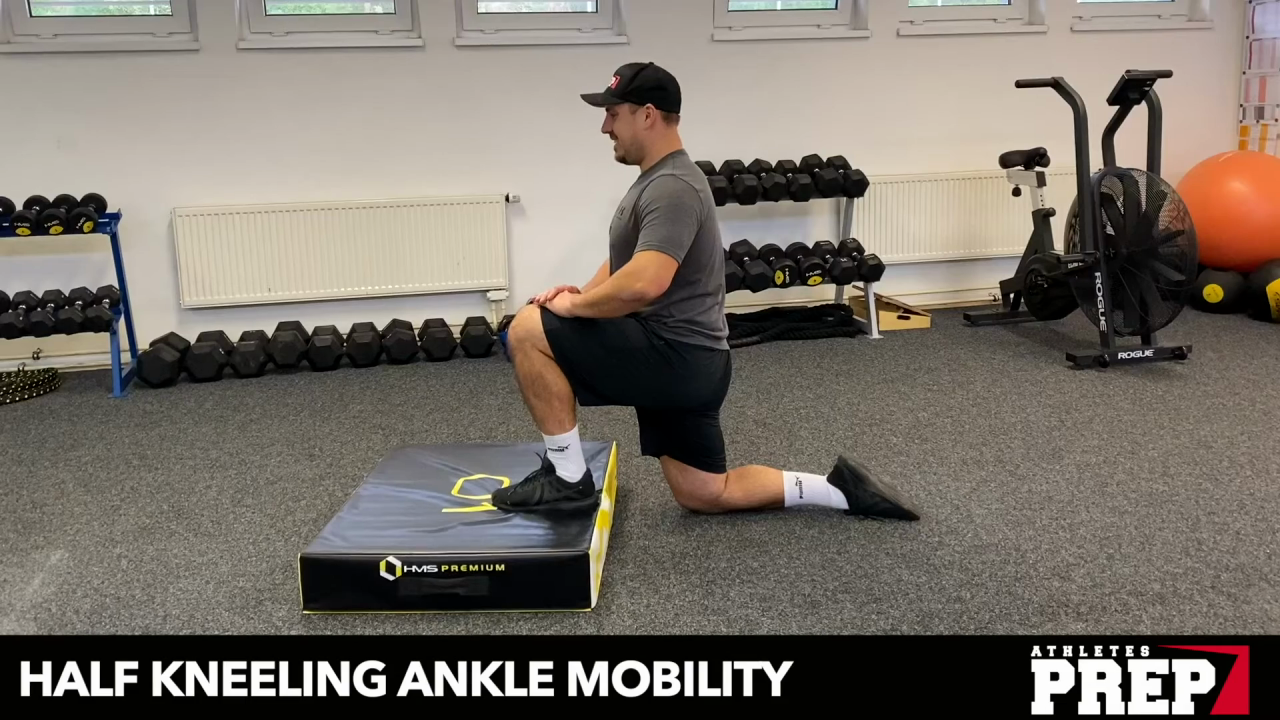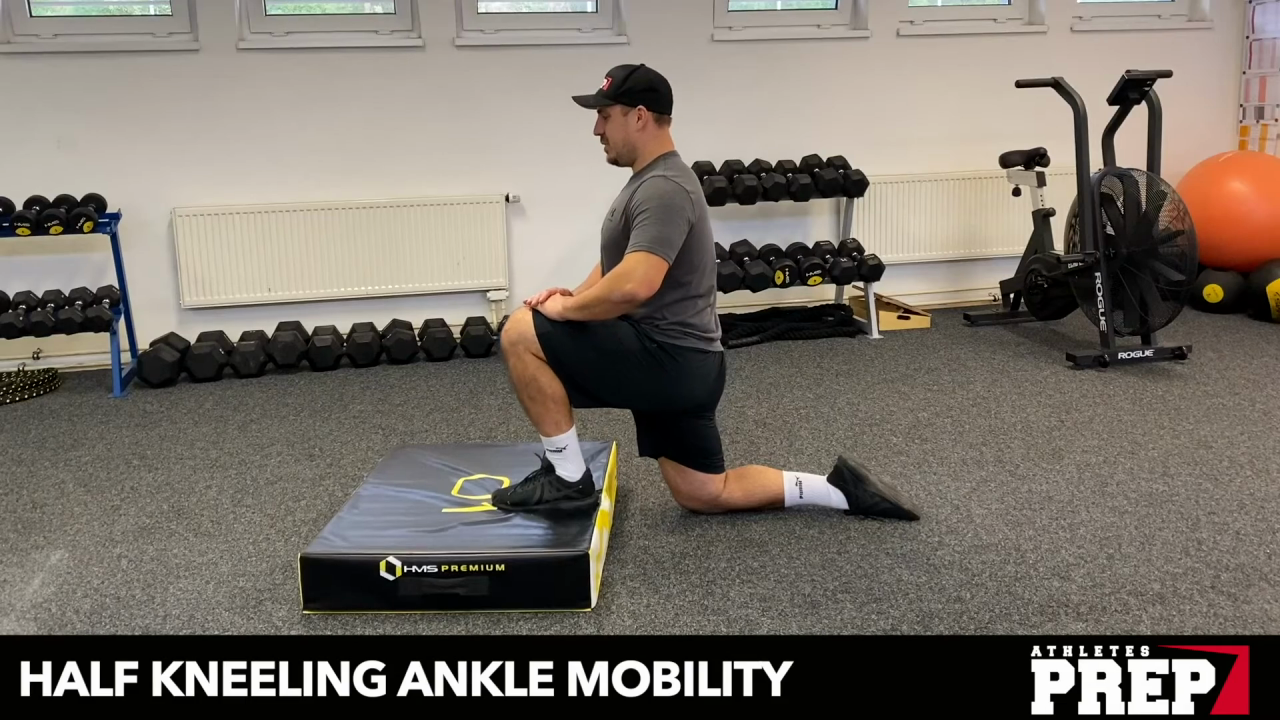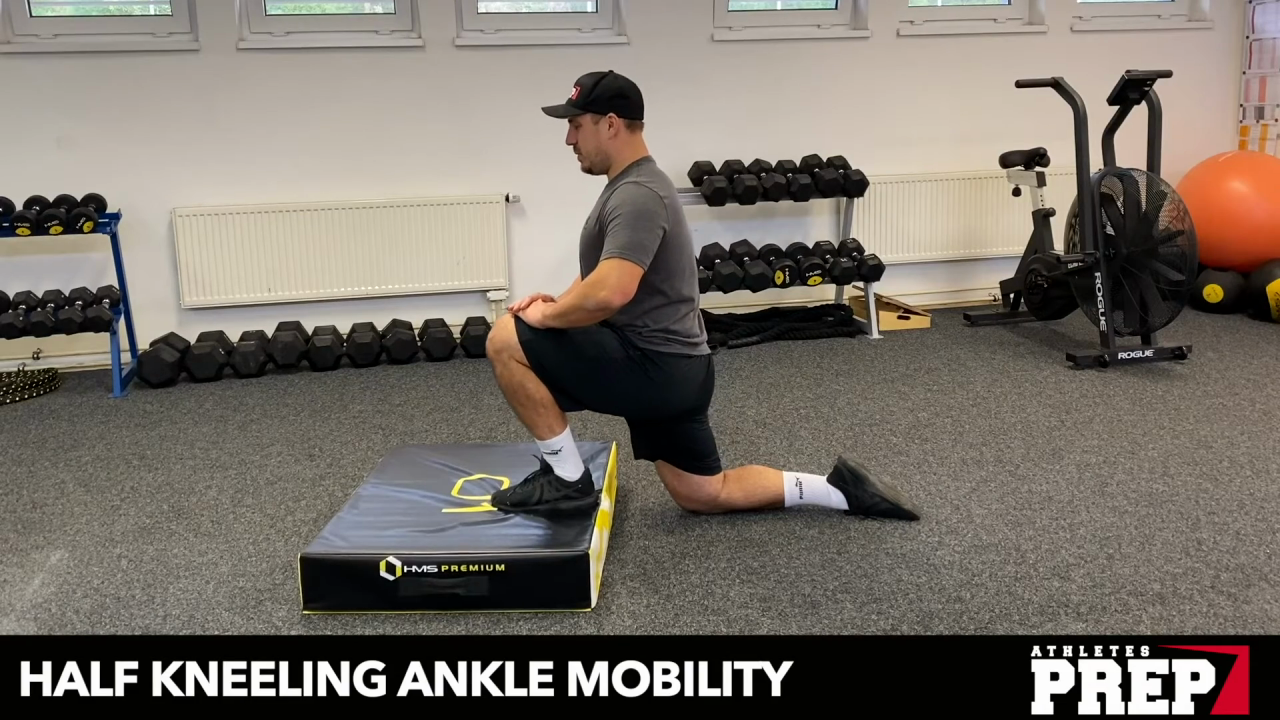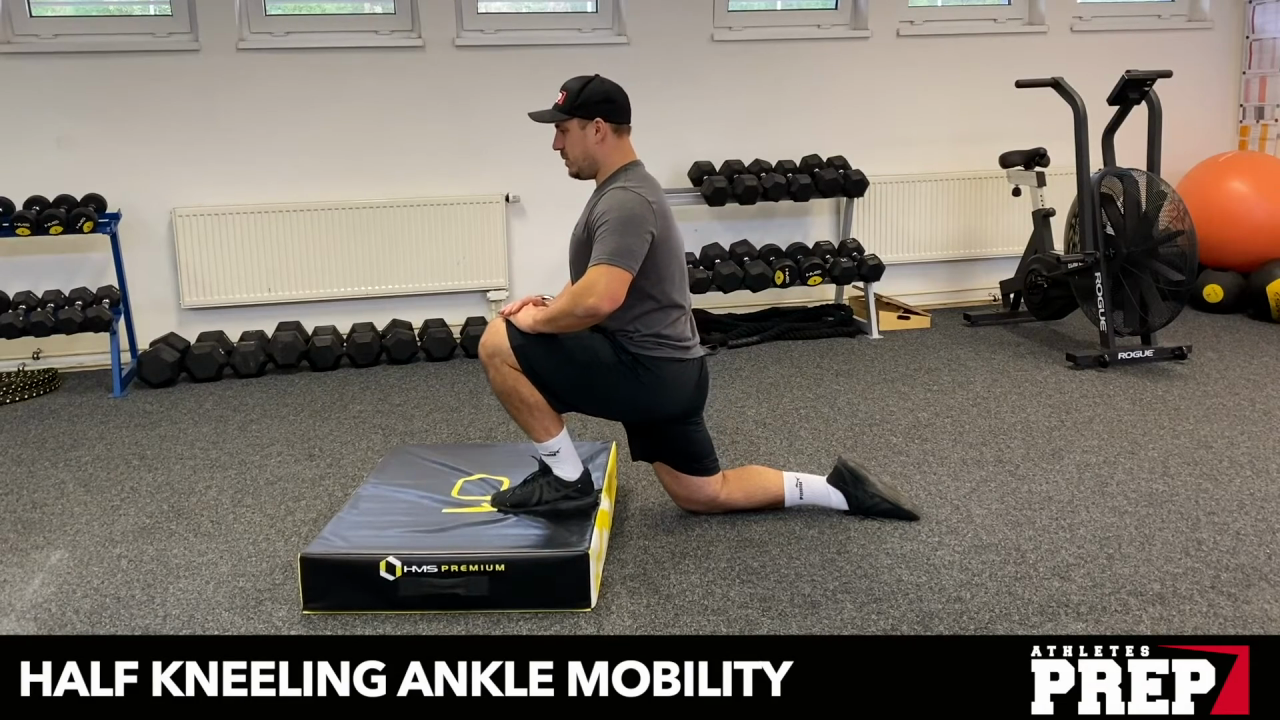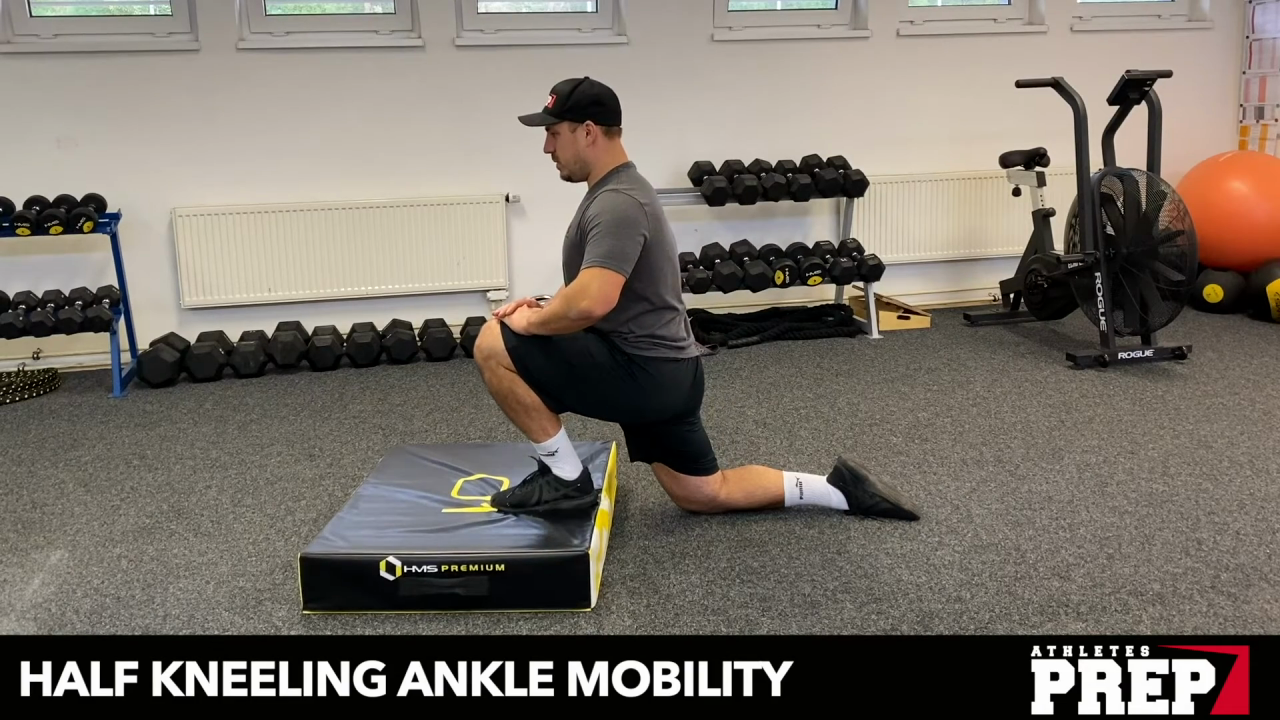
dt=0.7s
person 1, frame 1
left shoulder: (672, 188)
right shoulder: (659, 179)
left elbow: (643, 285)
right elbow: (625, 260)
left wrist: (574, 306)
right wrist: (582, 293)
left hip: (671, 357)
right hip: (682, 359)
left knee: (528, 329)
right knee: (705, 495)
left ankle: (567, 479)
right ankle: (841, 490)
person 1, frame 2
left shoulder: (662, 189)
right shoulder: (652, 181)
left elbow: (634, 286)
right elbow: (619, 263)
left wrist: (567, 310)
right wrist: (574, 295)
left hip: (665, 360)
right hip: (678, 362)
left knee: (521, 332)
right knee: (705, 495)
left ankle: (567, 478)
right ankle: (839, 490)
person 1, frame 3
left shoulder: (637, 196)
right shoulder: (633, 186)
left elbow: (610, 293)
right elbow: (603, 270)
left wrist: (547, 316)
right wrist: (559, 301)
left hip: (651, 366)
right hip: (671, 367)
left knee: (507, 338)
right knee: (704, 495)
left ankle: (566, 479)
right ankle: (837, 489)
person 1, frame 4
left shoulder: (625, 201)
right shoulder: (623, 190)
left elbow: (598, 300)
right elbow: (597, 279)
left wrist: (537, 321)
right wrist: (550, 305)
left hip: (644, 372)
right hip: (666, 372)
left knee: (498, 342)
right knee: (706, 494)
left ankle: (566, 479)
right ankle: (837, 490)
person 1, frame 5
left shoulder: (617, 204)
right shoulder: (616, 192)
left elbow: (592, 303)
right elbow: (592, 283)
left wrist: (531, 322)
right wrist: (544, 306)
left hip: (639, 373)
right hip: (662, 372)
left knee: (493, 343)
right knee: (706, 494)
left ankle: (565, 478)
right ankle: (839, 489)
